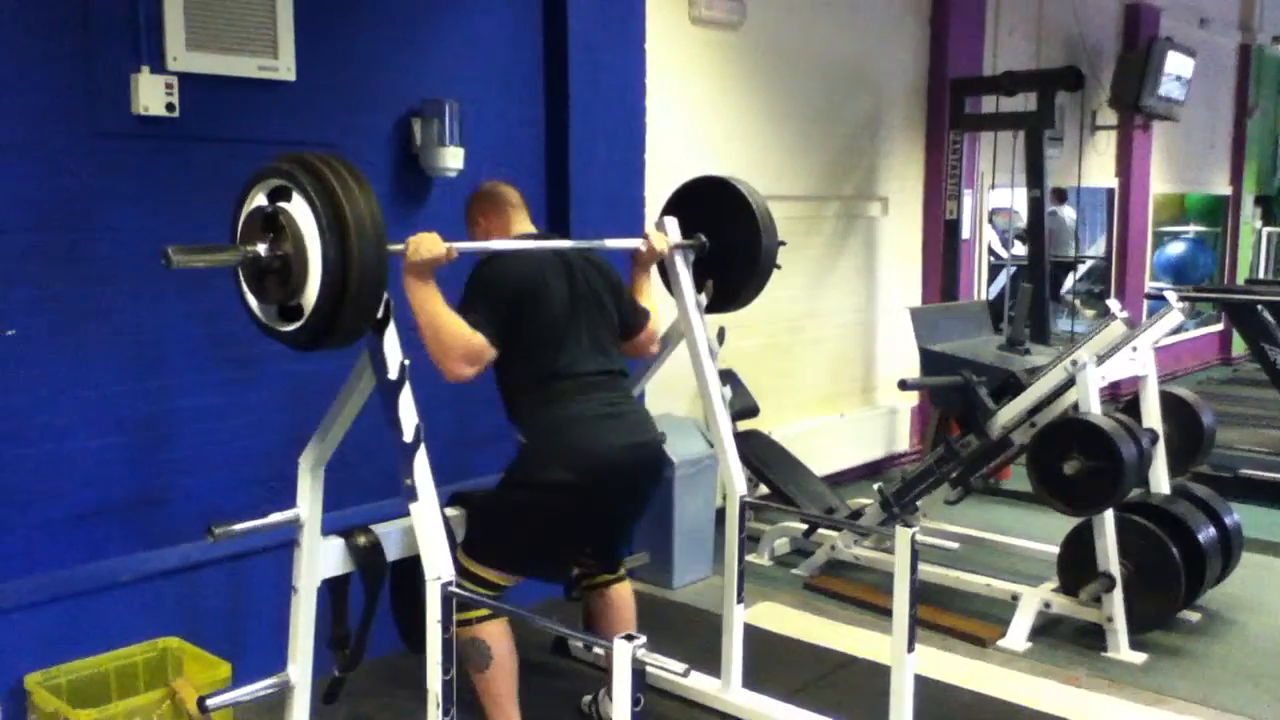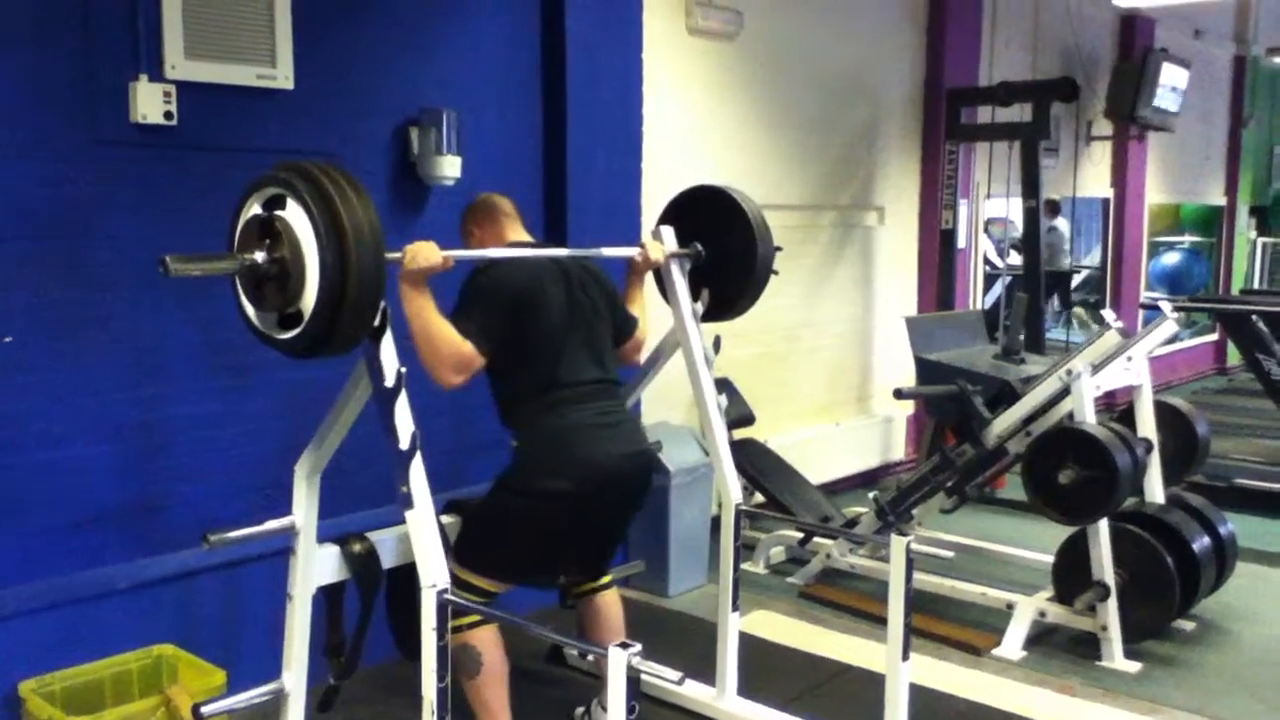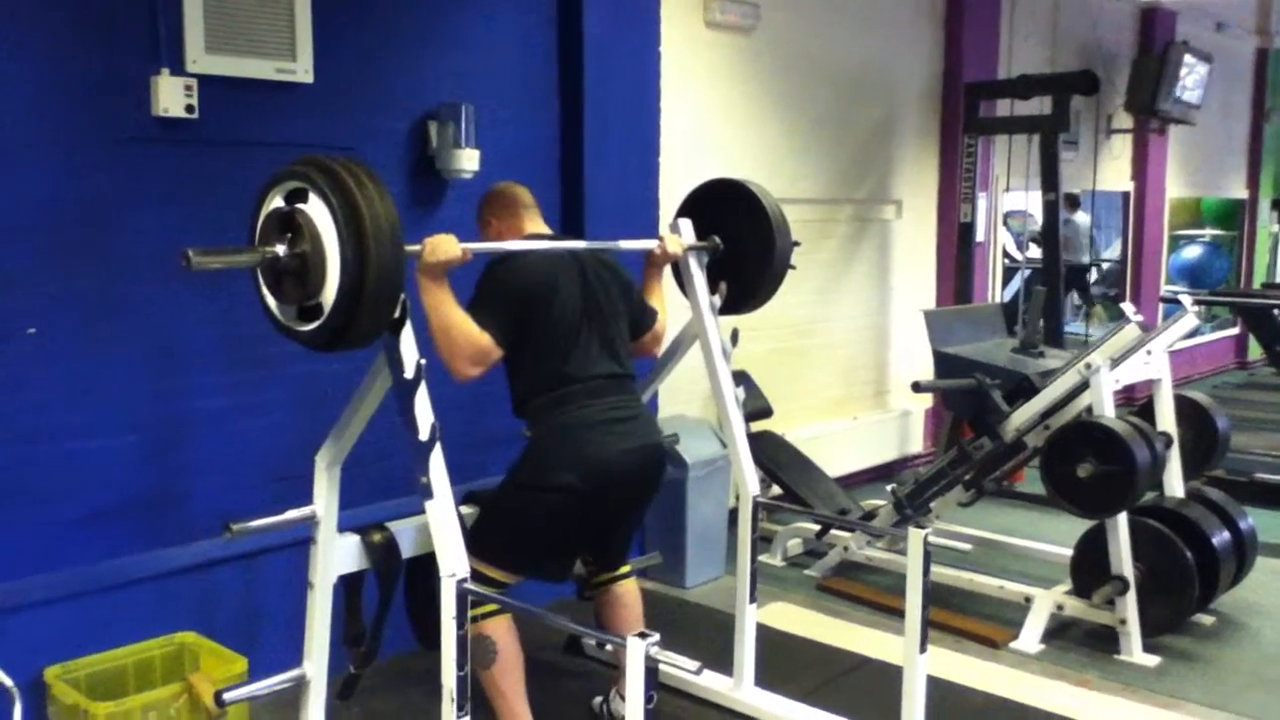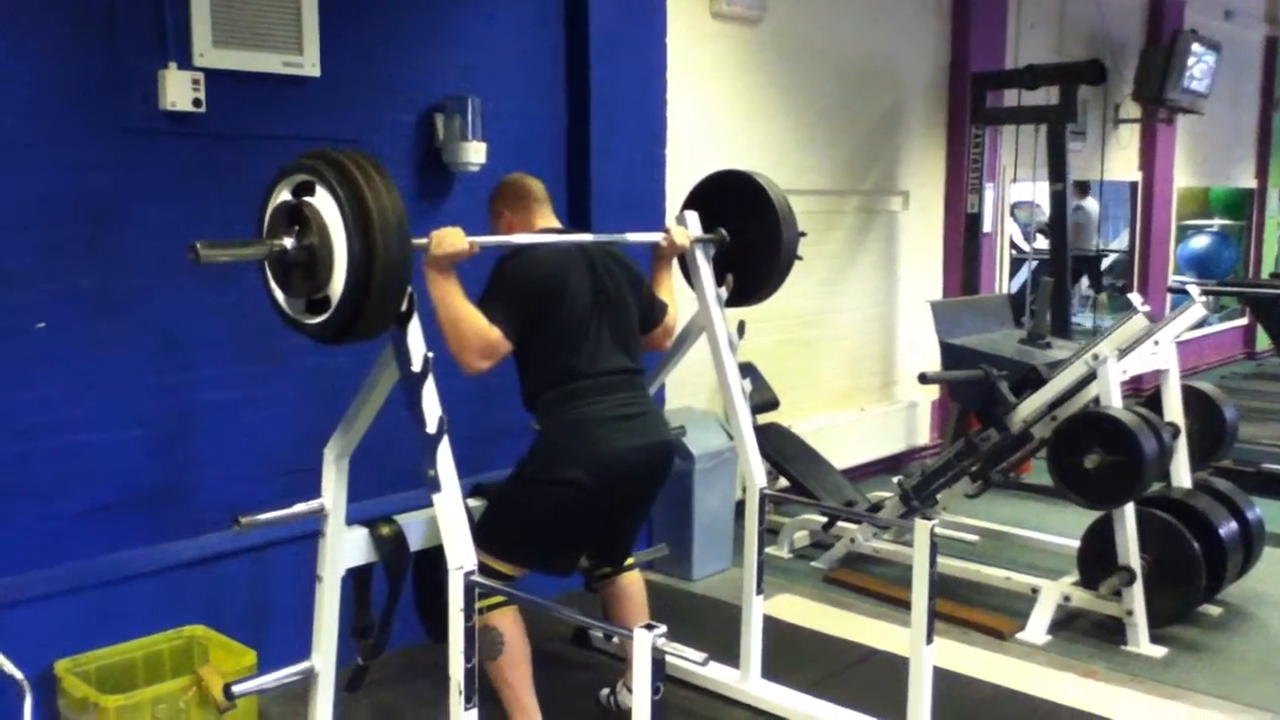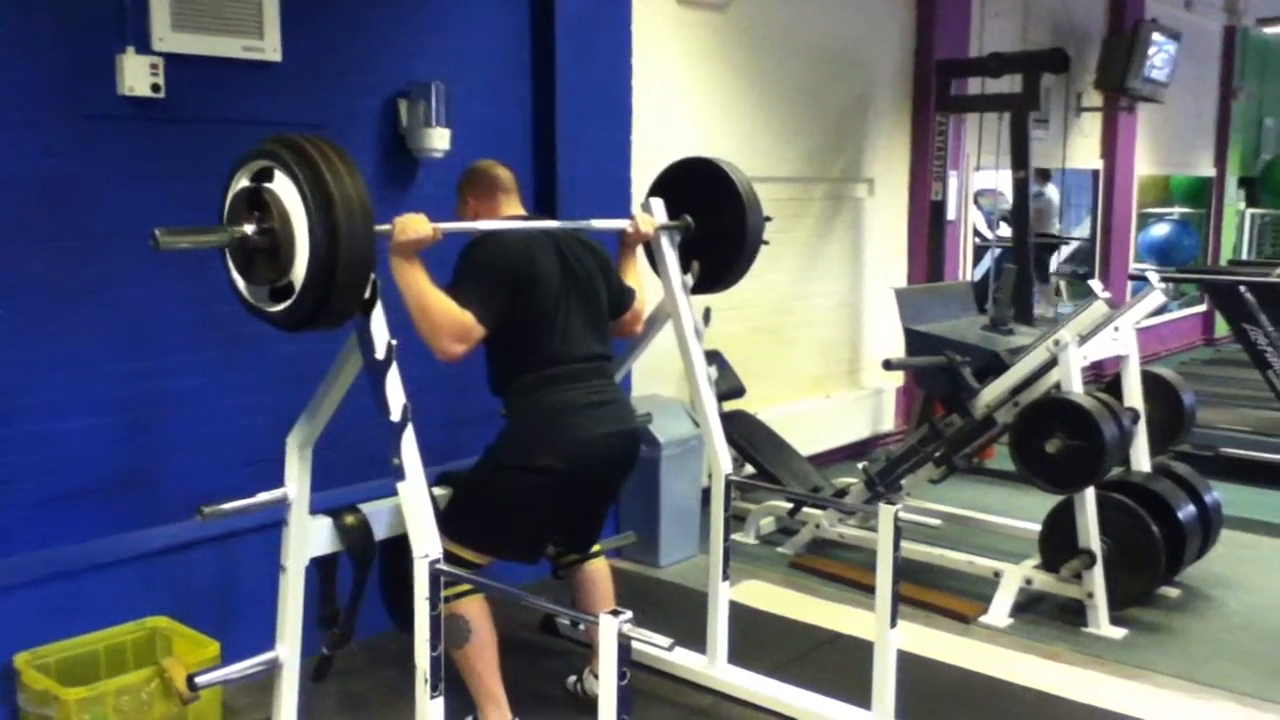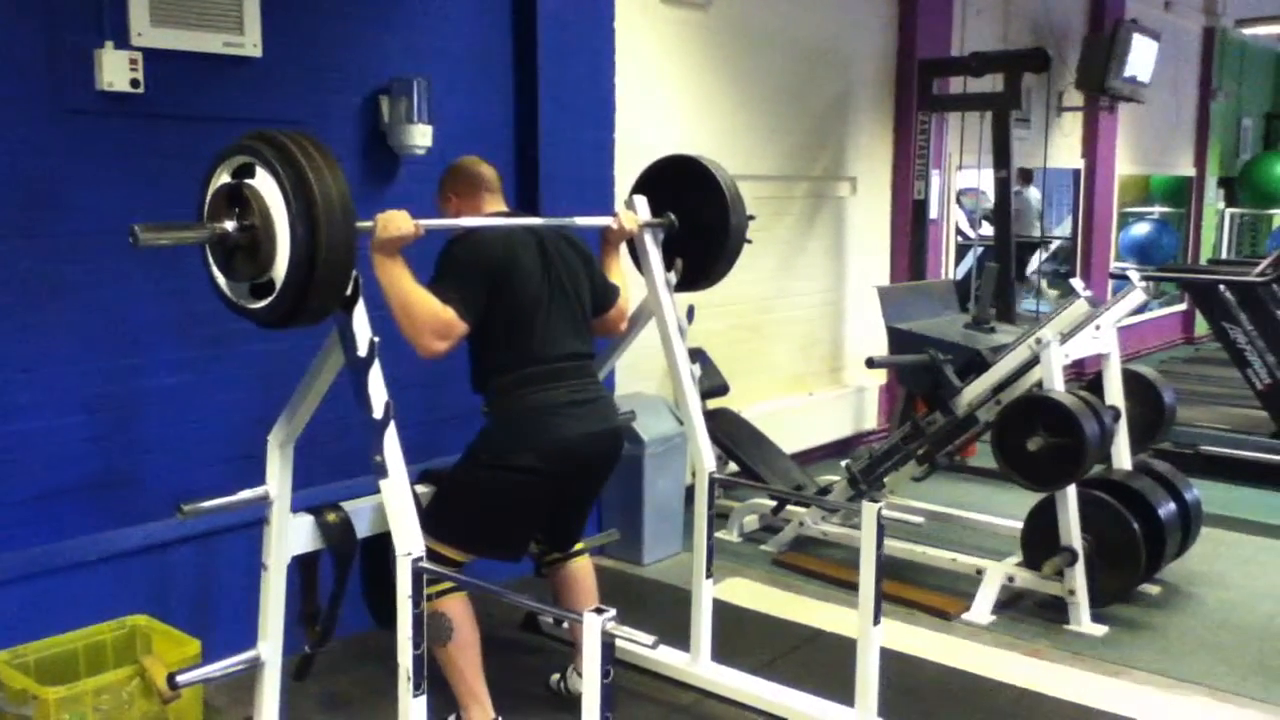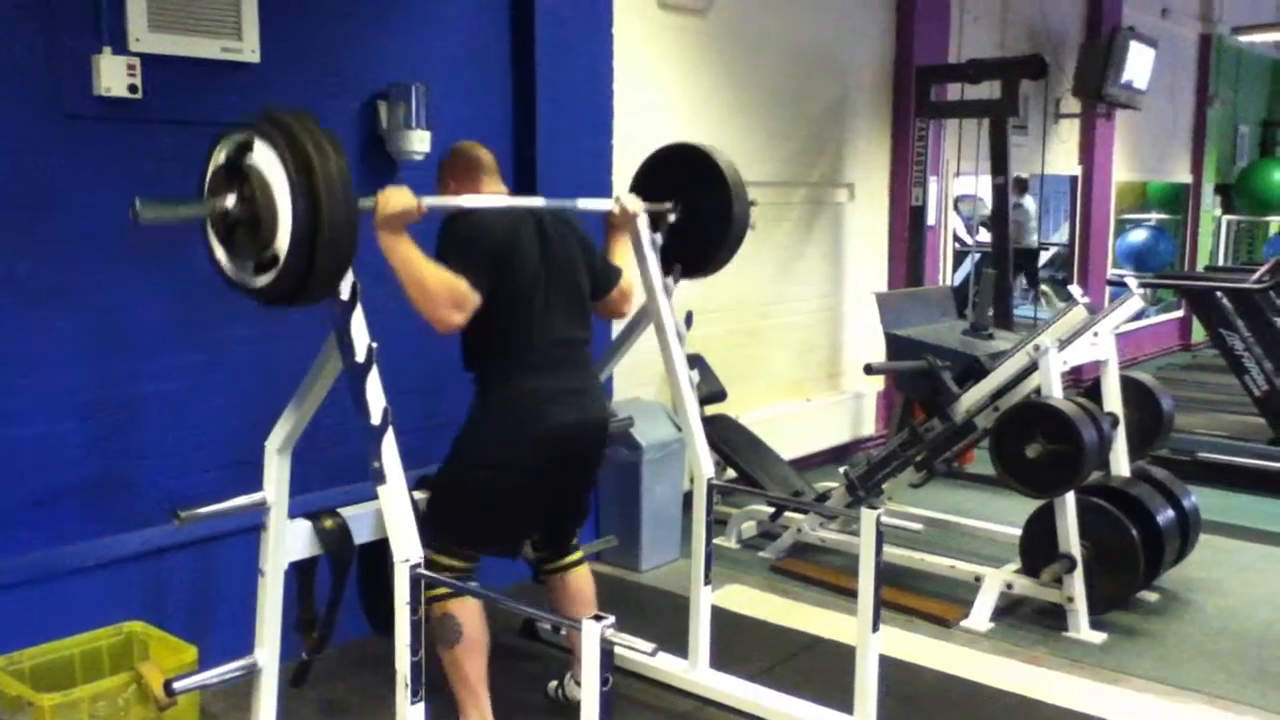
dt=0.4s
person 1, frame 1
left shoulder: (500, 271)
right shoulder: (592, 264)
left elbow: (460, 361)
right elbow: (646, 341)
left wrist: (419, 279)
right wrist: (644, 267)
left hip: (569, 453)
right hip: (642, 442)
left knee: (469, 591)
right knee: (601, 563)
person 1, frame 2
left shoulder: (495, 278)
right shoulder: (587, 271)
left elbow: (451, 367)
right elbow: (632, 349)
left wrist: (414, 286)
right wrist: (638, 276)
left hip: (562, 460)
right hip: (632, 450)
left knee: (460, 595)
right knee: (590, 573)
person 1, frame 3
left shoulder: (512, 271)
right shoulder: (604, 264)
left elbow: (467, 359)
right elbow: (650, 341)
left wrist: (432, 279)
right wrist: (657, 269)
left hip: (573, 453)
right hip: (643, 443)
left knee: (476, 585)
right knee: (609, 562)
person 1, frame 4
left shoulder: (523, 265)
right shoulder: (614, 258)
left elbow: (478, 353)
right elbow: (662, 335)
left wrist: (440, 274)
right wrist: (665, 262)
left hip: (582, 449)
right hip: (651, 439)
left knee: (483, 577)
right knee: (611, 556)
person 1, frame 5
left shoulder: (492, 250)
right shoulder: (583, 245)
left elbow: (452, 339)
right elbow: (632, 322)
left wrist: (405, 259)
right wrist: (631, 249)
left hip: (553, 436)
right hip: (618, 427)
left knee: (449, 565)
right knee: (577, 543)
right ankle: (606, 674)
person 1, frame 6
left shoulder: (473, 247)
right shoulder: (566, 242)
left elbow: (434, 335)
right elbow: (615, 321)
left wrist: (387, 256)
right wrist: (614, 247)
left hip: (533, 435)
right hip: (601, 426)
left knee: (430, 562)
right knee: (560, 541)
right ankle: (590, 672)
person 1, frame 7
left shoulder: (471, 226)
right shoulder: (564, 224)
left elbow: (448, 309)
right elbow: (619, 303)
left wrist: (393, 233)
right wrist: (620, 232)
left hip: (517, 418)
right hip: (586, 410)
left knee: (446, 564)
right knee: (558, 544)
